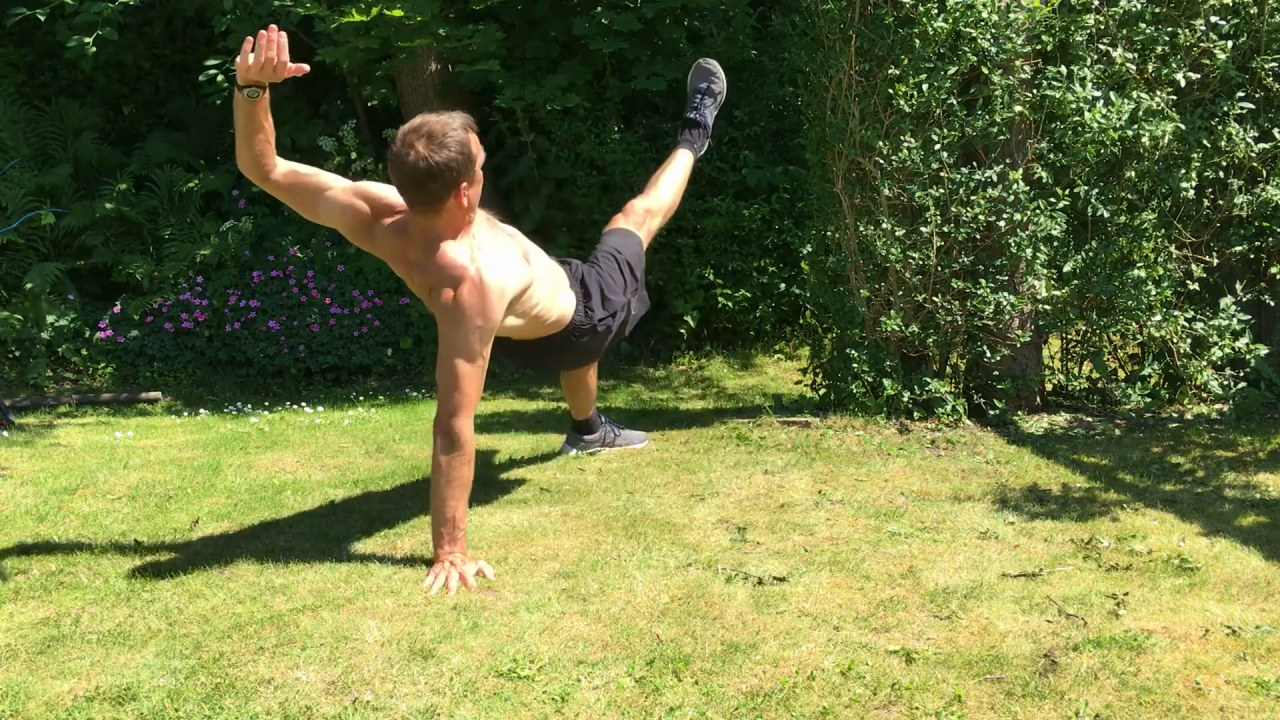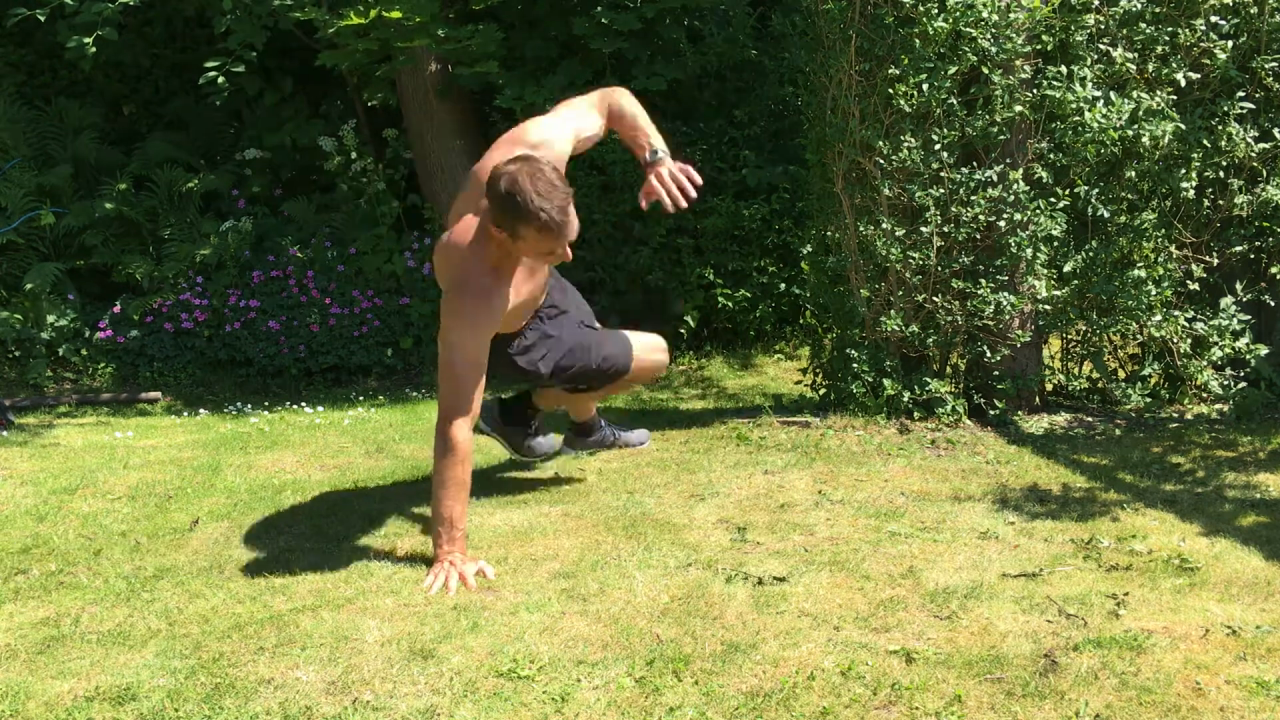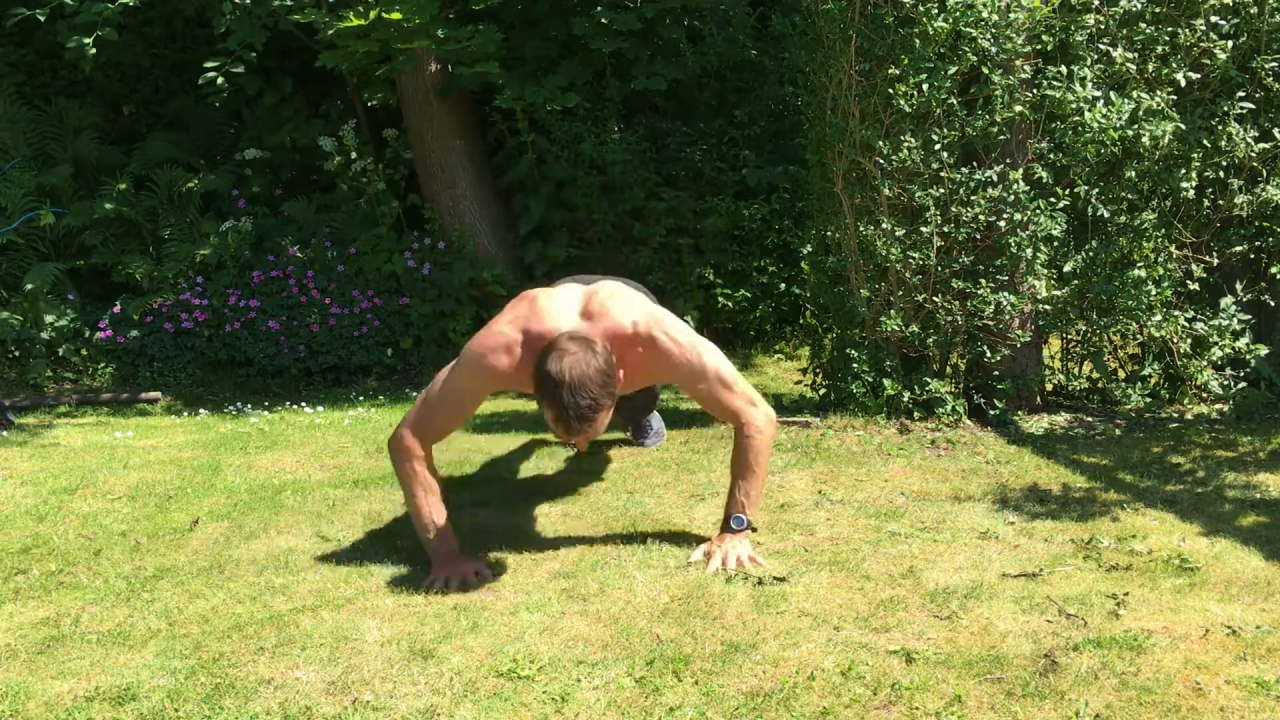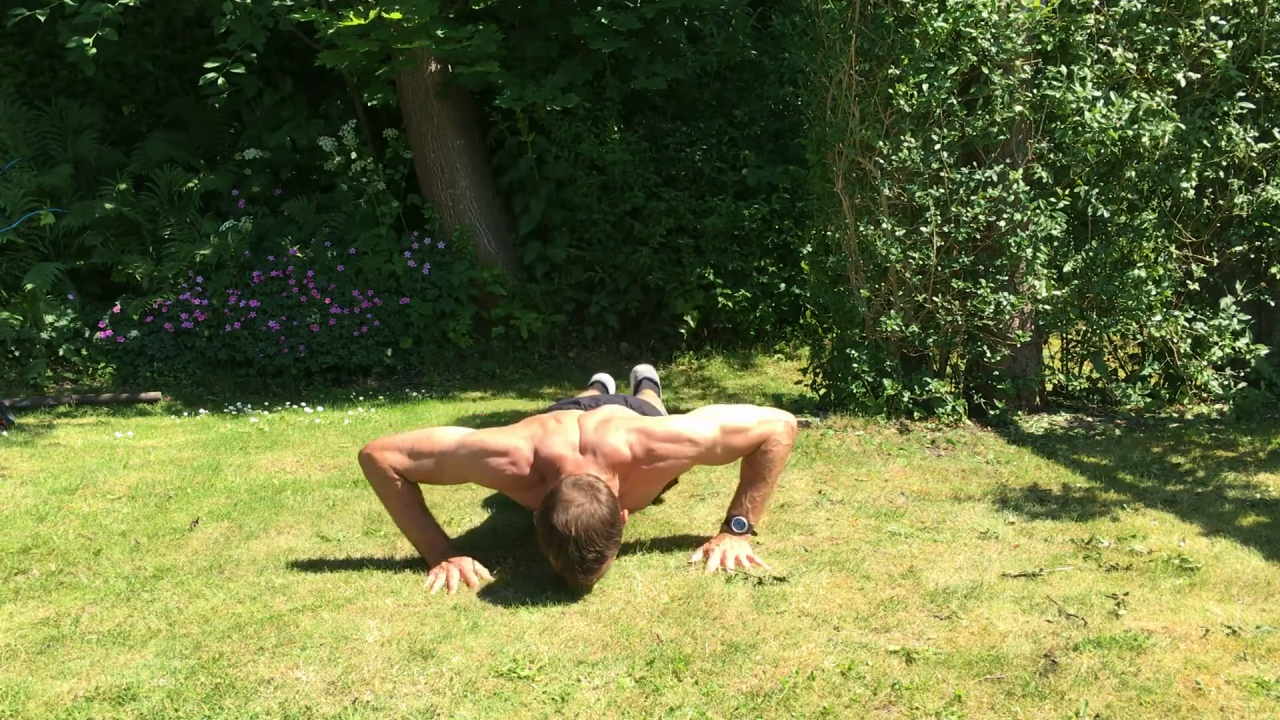
dt=0.5s
person 1, frame 1
left shoulder: (376, 214)
right shoulder: (470, 285)
left elbow: (260, 165)
right elbow: (455, 426)
left wrist: (253, 83)
right wrist: (449, 555)
left hip: (527, 330)
right hip: (581, 313)
right knee: (636, 215)
left ankle: (587, 431)
right ankle: (694, 135)
person 1, frame 2
left shoulder: (535, 148)
right shoulder: (474, 289)
left elbow: (614, 101)
right elbow: (455, 426)
left wrist: (655, 156)
right wrist: (450, 551)
left hip: (539, 288)
right hip: (513, 340)
left knee: (583, 337)
right knee: (653, 356)
left ankle: (586, 429)
right ankle: (521, 414)
person 1, frame 3
left shoulder: (655, 340)
right shoulder: (502, 353)
left elbow: (756, 419)
right elbow: (406, 441)
left wrist: (736, 528)
right wrist: (443, 543)
left knee: (637, 412)
left ankle: (639, 412)
person 1, frame 4
left shoulder: (649, 452)
right shoulder: (514, 462)
left elbow: (781, 427)
right elbow: (376, 456)
left wrist: (737, 530)
right wrist: (440, 555)
left hip: (634, 420)
right hip: (566, 417)
left ankle: (644, 383)
right ankle: (597, 392)
